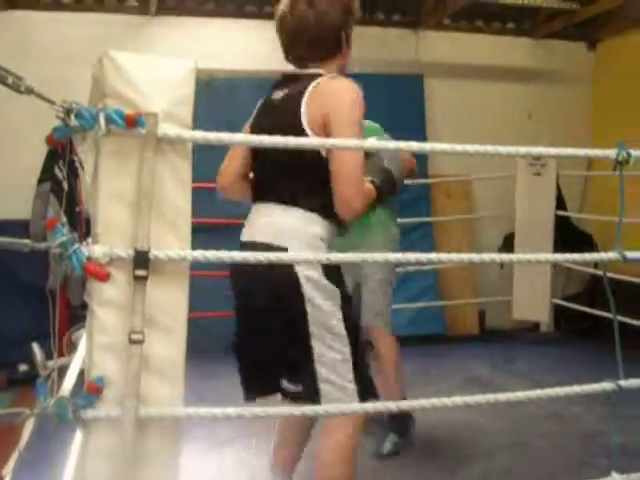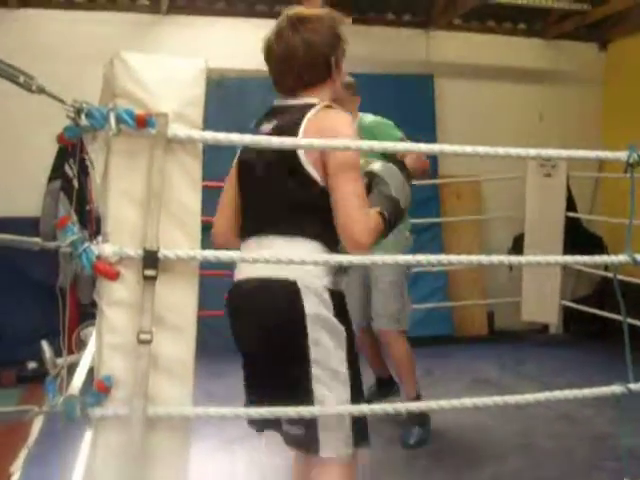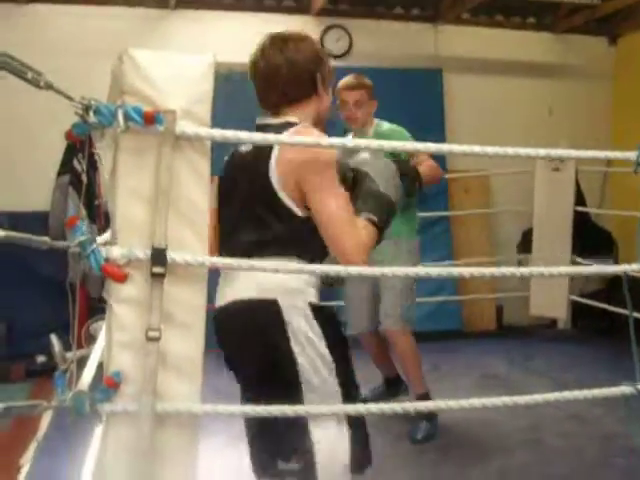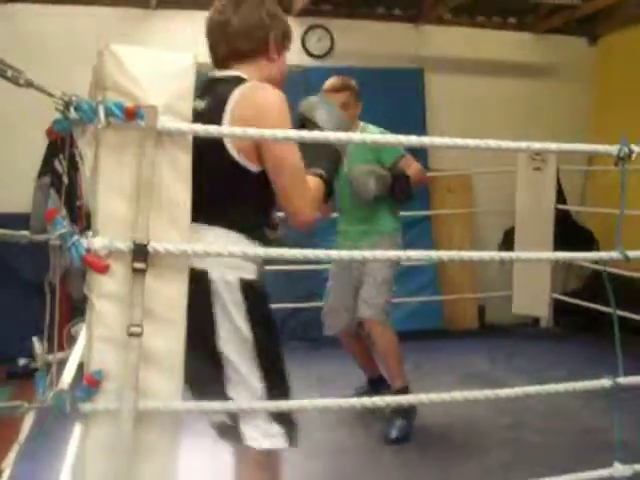
dt=0.1s
person 1, frame 1
left shoulder: (270, 100)
right shoulder: (339, 92)
left elbow: (227, 183)
right elbow: (348, 205)
right wrist: (382, 180)
left hip: (255, 255)
right hip: (300, 260)
left knee: (307, 394)
right knee: (344, 409)
person 1, frame 2
left shoulder: (256, 136)
right shoulder: (333, 125)
left elbow: (223, 234)
right elbow: (356, 238)
right wrist: (385, 207)
left hip: (246, 289)
right hip: (299, 291)
left knee: (312, 438)
person 1, frame 3
left shoulder: (238, 154)
right shoulder: (309, 146)
left elbow: (217, 250)
right elbow: (351, 254)
right wrist: (377, 205)
left hip: (233, 312)
right hip: (284, 309)
person 1, frame 4
left shoulder: (193, 104)
right shoulder: (263, 99)
right elbow: (302, 212)
right wrist: (325, 157)
left hip: (183, 272)
right hip: (220, 277)
right knee: (263, 436)
person 2, frame 1
left shoulder: (367, 131)
left elbow: (408, 165)
left hip: (375, 242)
right hip: (343, 244)
left knee: (377, 323)
left ankle: (398, 415)
right ankle: (367, 390)
person 2, frame 2
left shoulder: (378, 128)
left elbow: (421, 164)
left hip: (389, 239)
left knee: (387, 325)
right knee: (357, 324)
left ankle: (417, 407)
right ankle: (384, 381)
person 2, frame 3
left shoulder: (391, 135)
left elbow: (434, 171)
left hip: (397, 243)
left knee: (394, 325)
right knee: (363, 326)
left ankle: (424, 403)
right ankle: (392, 381)
person 2, frame 4
left shoulder: (376, 139)
left elbow: (417, 174)
left wrist: (389, 185)
left hip: (381, 242)
right hip: (347, 245)
left knee: (373, 319)
right knee: (342, 324)
left ankle: (404, 401)
right ankle: (377, 381)
